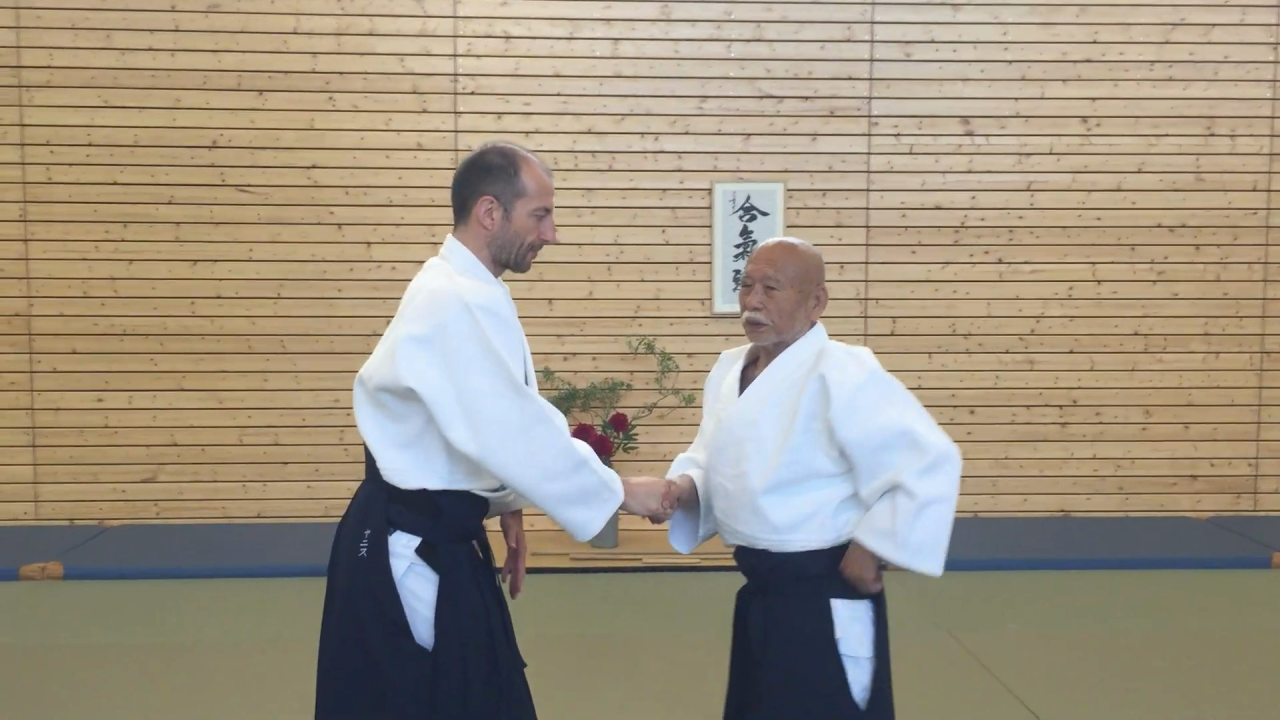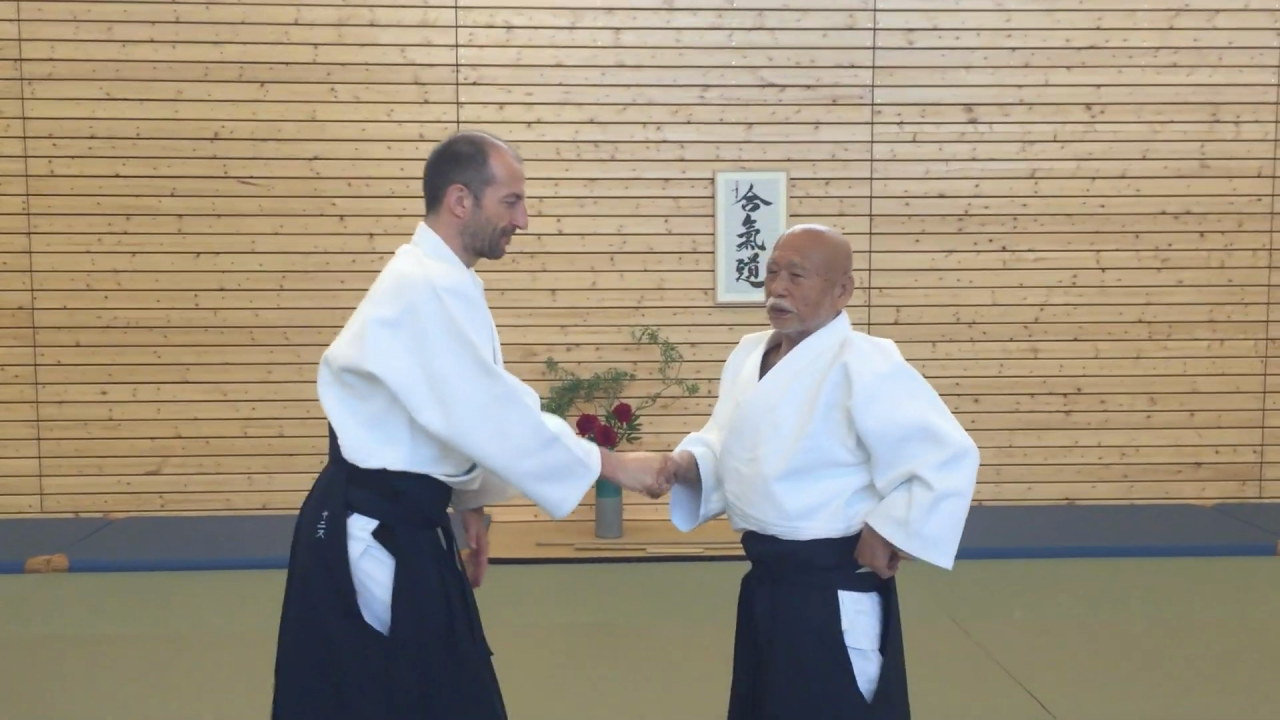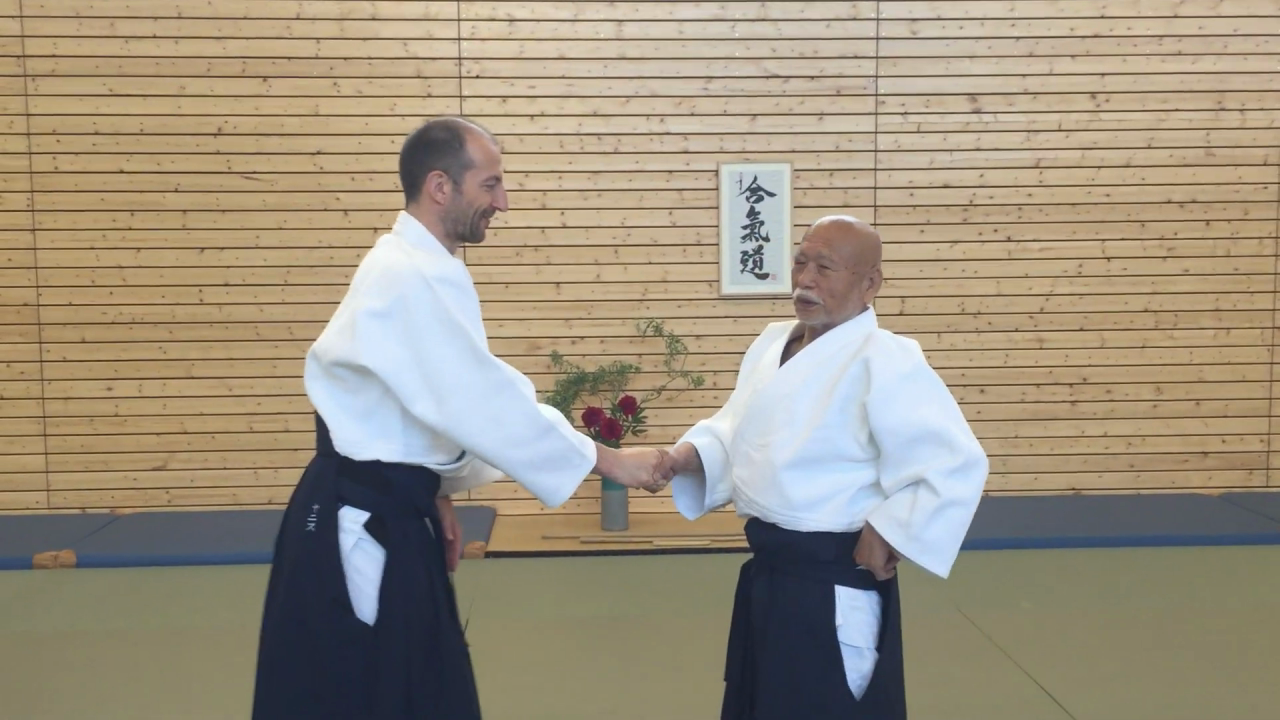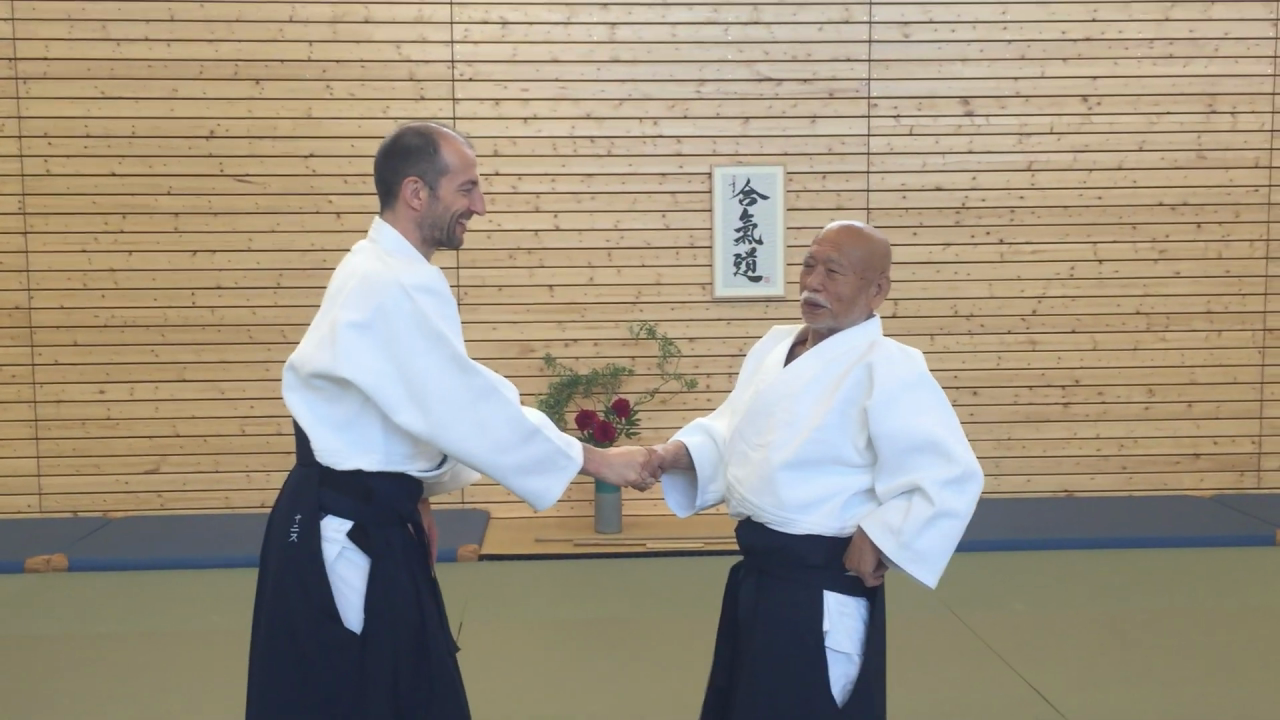
dt=0.3s
person 1, frame 1
left shoulder: (466, 291)
right shoulder: (458, 304)
right elbow: (515, 432)
left wrist: (506, 511)
right wrist: (622, 489)
left hip: (434, 542)
right hip: (404, 554)
person 1, frame 2
left shoulder: (435, 278)
right shoulder: (427, 287)
right elbow: (489, 413)
left wrist: (471, 508)
right wrist: (613, 466)
left hip: (402, 527)
right hip: (369, 537)
person 1, frame 3
left shoulder: (410, 265)
right shoulder: (416, 278)
right elbow: (484, 402)
left wrist: (435, 494)
right wrist: (609, 460)
left hip: (384, 516)
right hip: (357, 530)
person 1, frame 4
left shoulder: (383, 270)
right shoulder: (393, 287)
right elbow: (466, 407)
left wrist: (411, 498)
right wrist: (596, 461)
left hip: (364, 522)
right hip: (344, 537)
person 2, frame 1
left shoulder: (842, 374)
right shoulder: (728, 370)
left elbow: (930, 462)
right elbow: (712, 456)
left wrist: (875, 544)
right wrist: (687, 485)
left hip: (825, 602)
right hip: (762, 592)
person 2, frame 2
left shoulder: (865, 364)
right shoulder: (748, 355)
left elbow: (947, 457)
right elbow: (727, 441)
left wrist: (888, 532)
right wrist: (687, 465)
left hip: (834, 592)
right hip: (769, 581)
person 2, frame 3
left shoulder: (886, 361)
right shoulder: (771, 343)
left elbow: (955, 465)
right elbow: (738, 430)
left wrist: (888, 534)
right wrist: (691, 454)
left hip: (834, 588)
right hip: (770, 573)
person 2, frame 4
left shoulder: (890, 370)
right shoulder: (774, 346)
left elbow: (951, 478)
right elbow: (732, 430)
left wrist: (878, 542)
right wrist: (681, 452)
left hip: (822, 592)
right hip: (758, 575)
